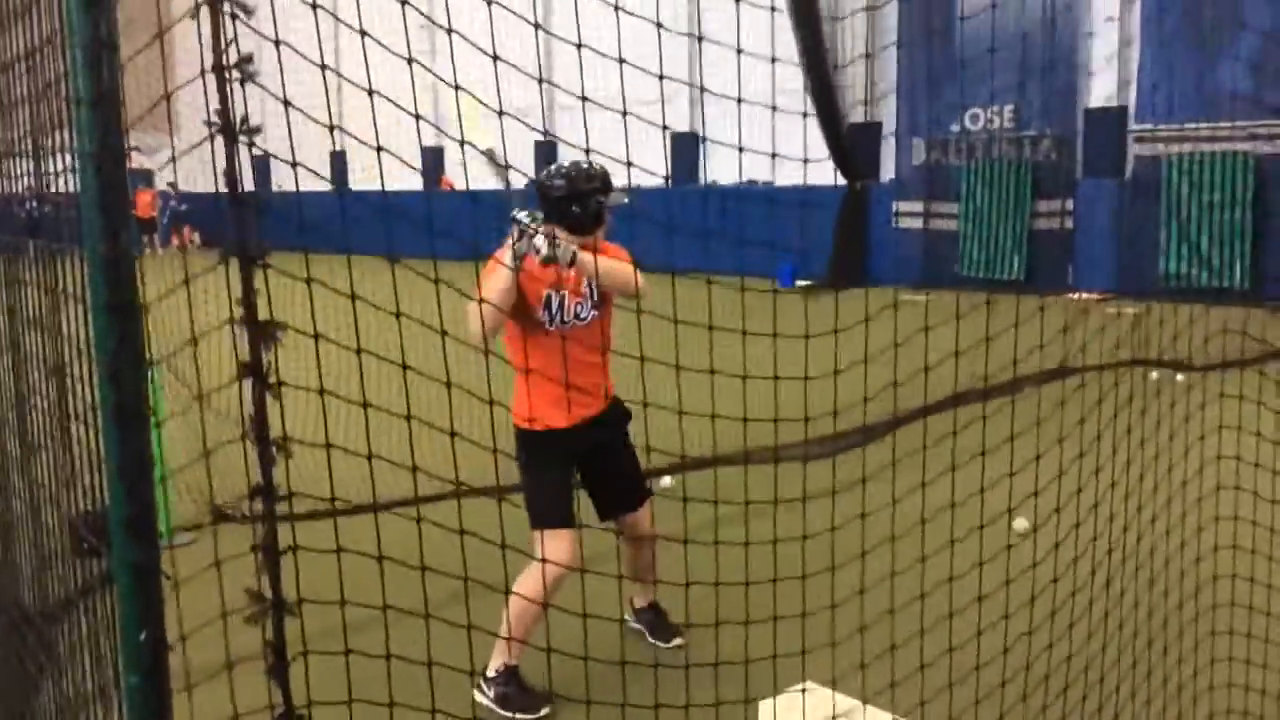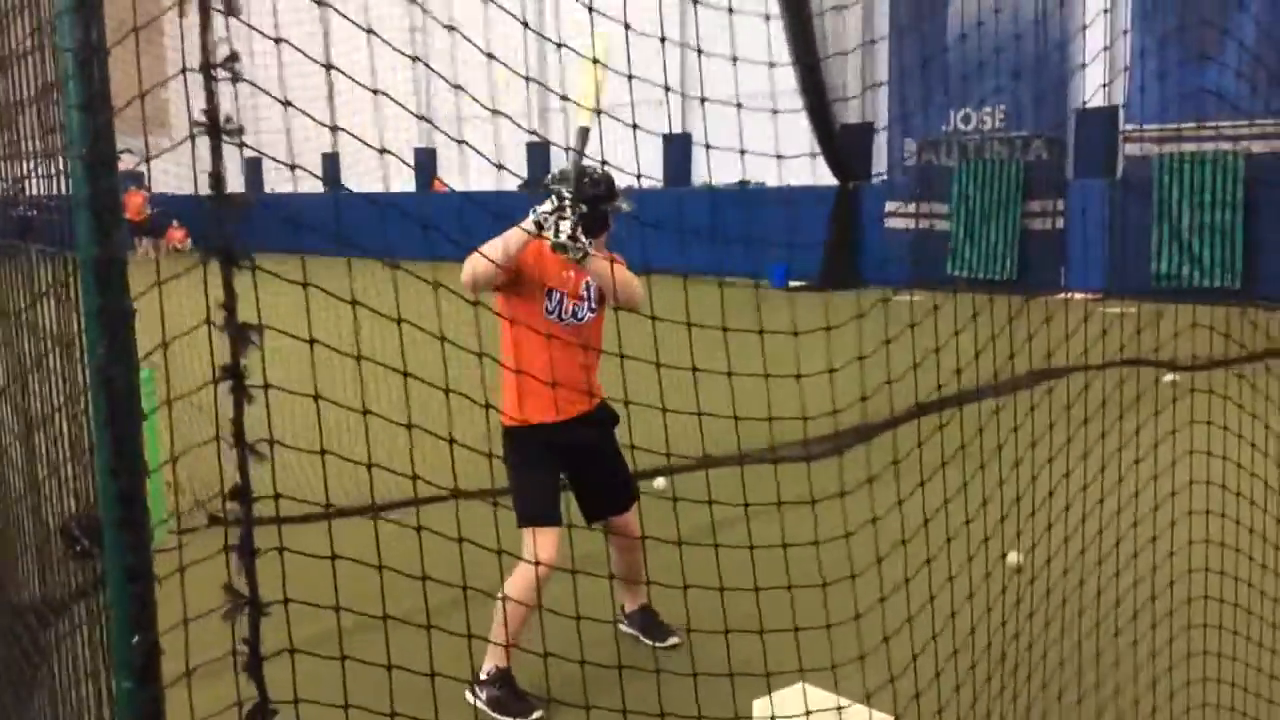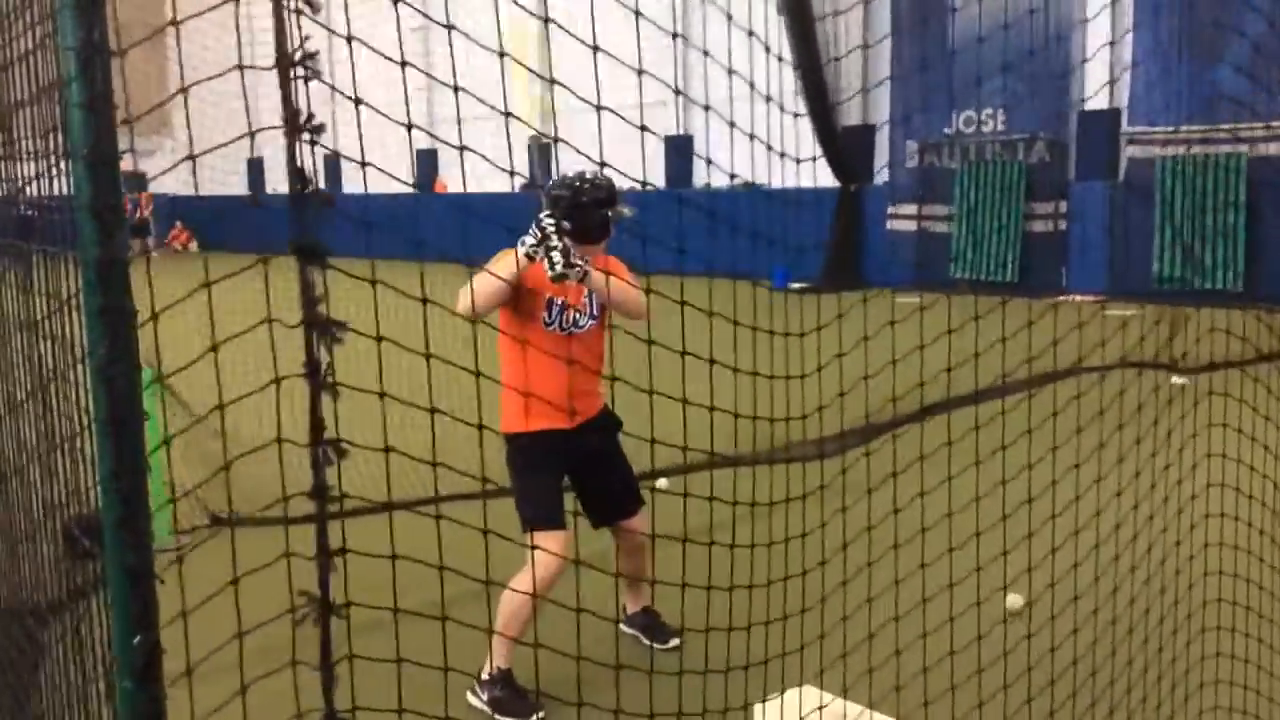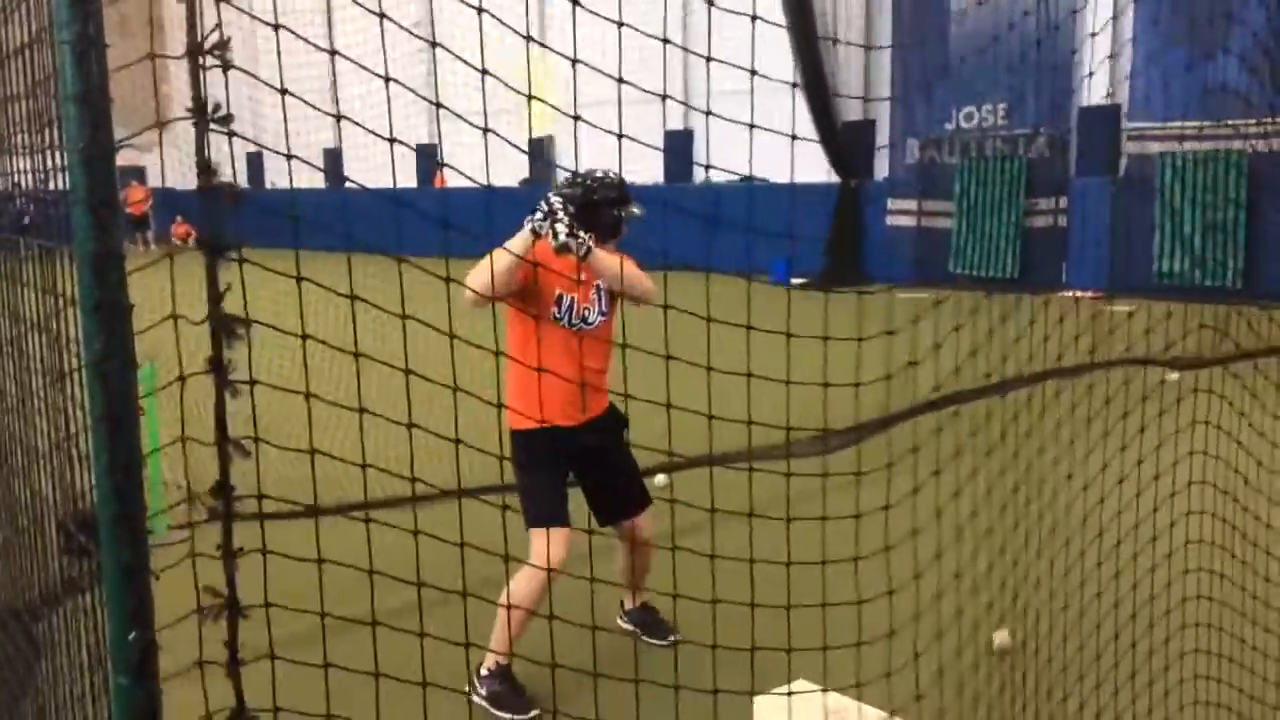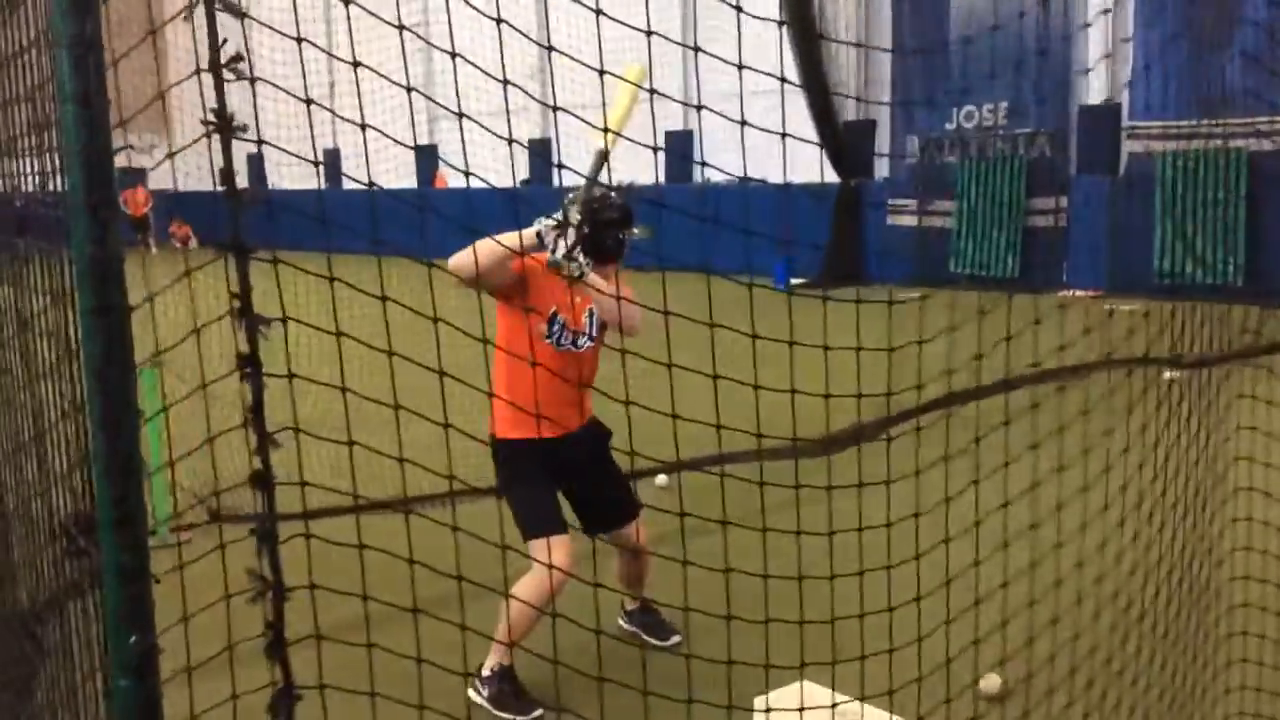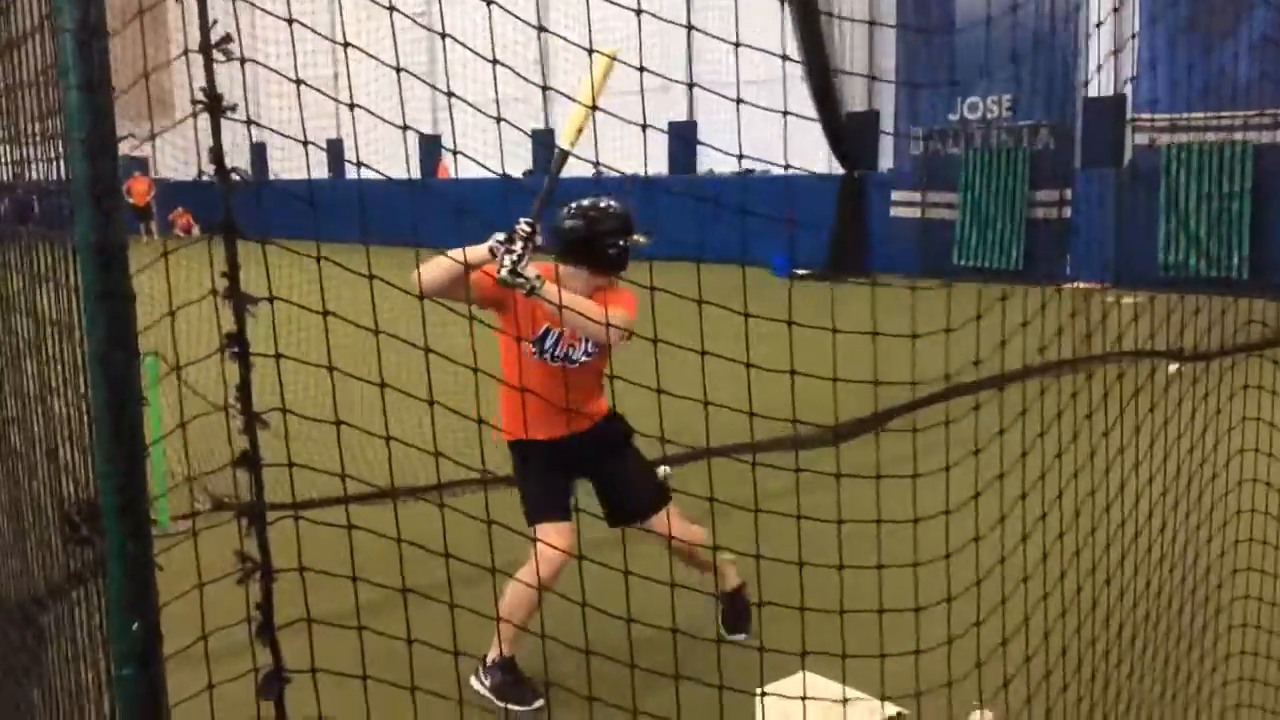
dt=0.4s
person 1, frame 1
left shoulder: (606, 254)
right shoulder: (513, 257)
left elbow: (634, 286)
right elbow: (481, 331)
left wrist: (564, 254)
right wrist: (516, 255)
left hip: (601, 414)
right hip: (542, 428)
left knee: (639, 524)
right knee: (557, 558)
left ankle: (643, 606)
right ankle: (497, 674)
person 1, frame 2
left shoulder: (603, 261)
right shoulder: (523, 255)
left elbow: (634, 298)
right elbow: (471, 276)
left wrist: (579, 252)
right wrist: (533, 223)
left hip: (588, 415)
right hip: (531, 426)
left knee: (627, 524)
right knee: (542, 555)
left ankle: (634, 610)
person 1, frame 3
left shoulder: (604, 266)
right shoulder: (520, 264)
left elbow: (639, 308)
right elbow: (467, 306)
left wrist: (578, 271)
right wrist: (526, 251)
left hip: (590, 421)
right hip: (533, 431)
left knee: (635, 529)
right knee: (549, 557)
left ankle: (636, 612)
person 1, frame 4
left shoulder: (610, 261)
right shoulder: (529, 259)
left elbow: (646, 291)
right elbow: (475, 292)
left wrist: (582, 249)
right wrist: (531, 231)
left hip: (597, 419)
right hip: (539, 429)
left knee: (639, 530)
right knee: (549, 556)
left ankle: (633, 608)
right ankle: (489, 673)
person 1, frame 5
left shoulder: (605, 282)
right shoulder: (525, 272)
left elbow: (633, 323)
right elbow: (461, 266)
left wrist: (576, 270)
right wrist: (537, 235)
left hip: (579, 432)
right hip: (522, 442)
left knee: (635, 540)
right knee: (556, 564)
left ankle: (633, 607)
right ankle: (492, 673)
person 1, frame 6
left shoulder: (616, 297)
right shoulder: (508, 284)
left elbow: (606, 330)
right elbow: (426, 281)
left wrist: (532, 283)
right wrist: (493, 249)
left hip: (597, 427)
right hip: (535, 442)
left knee: (676, 530)
right knee: (552, 553)
left ankle: (729, 582)
right ankle: (495, 664)
